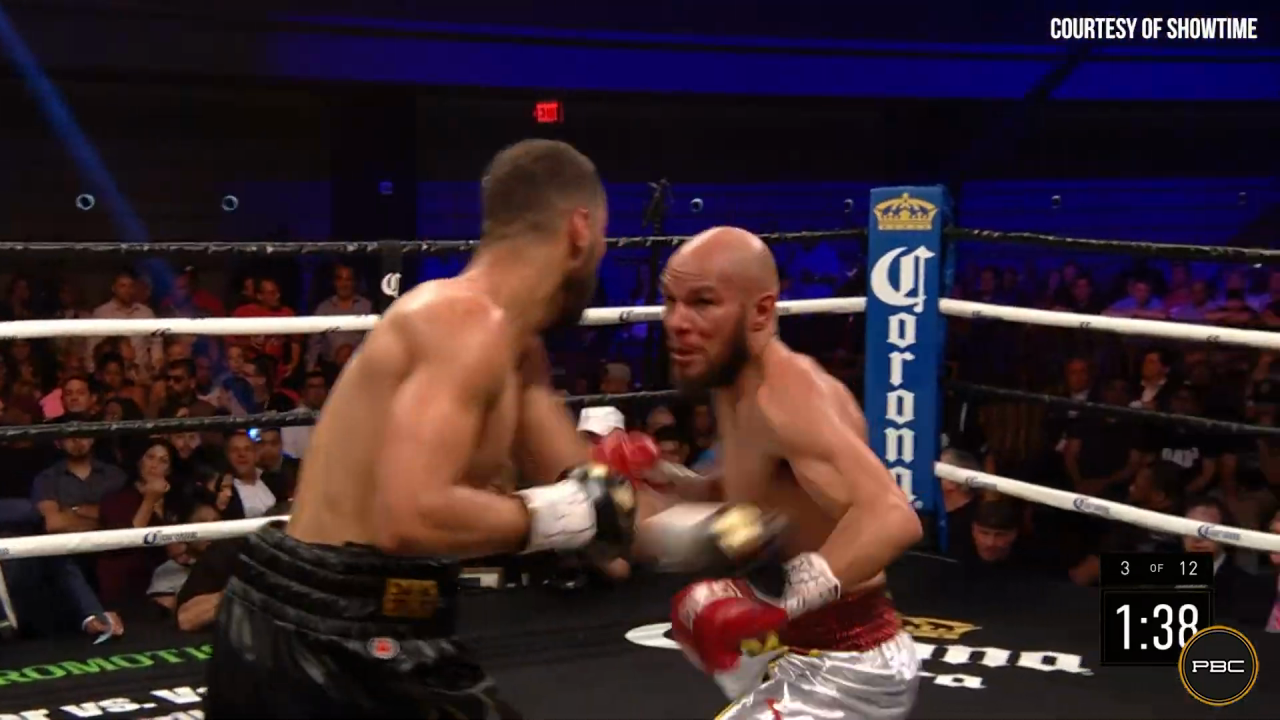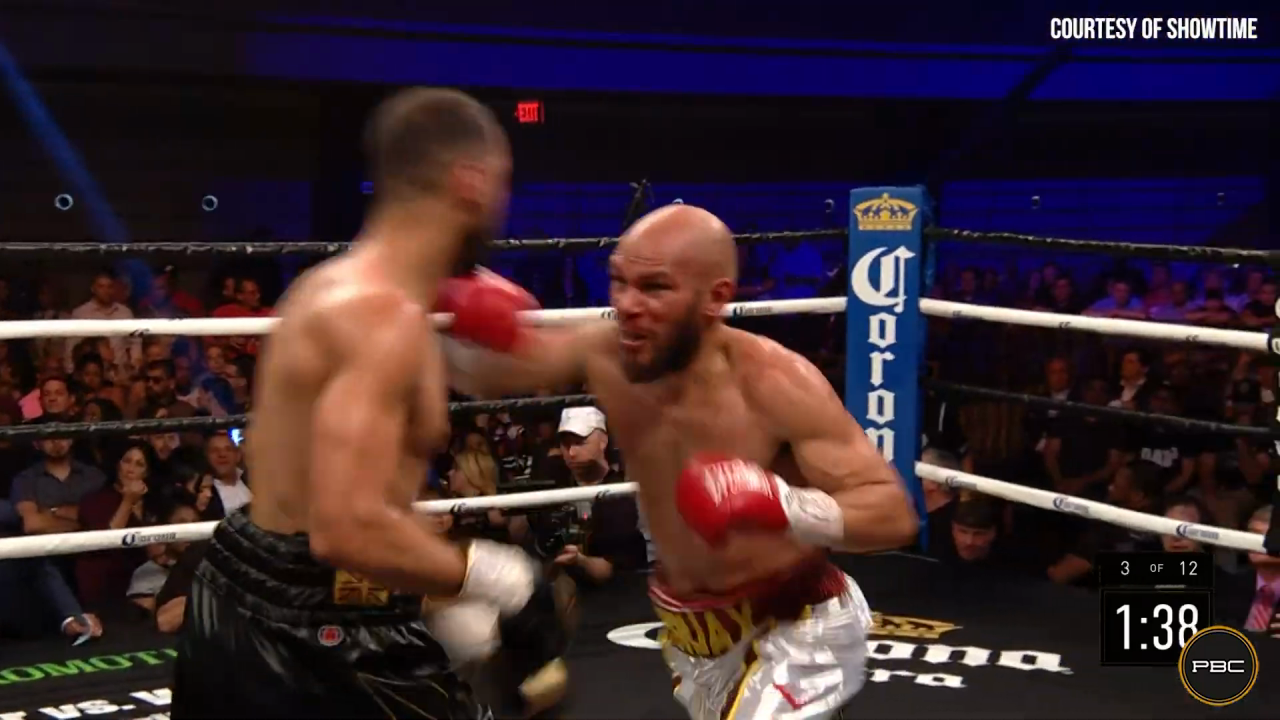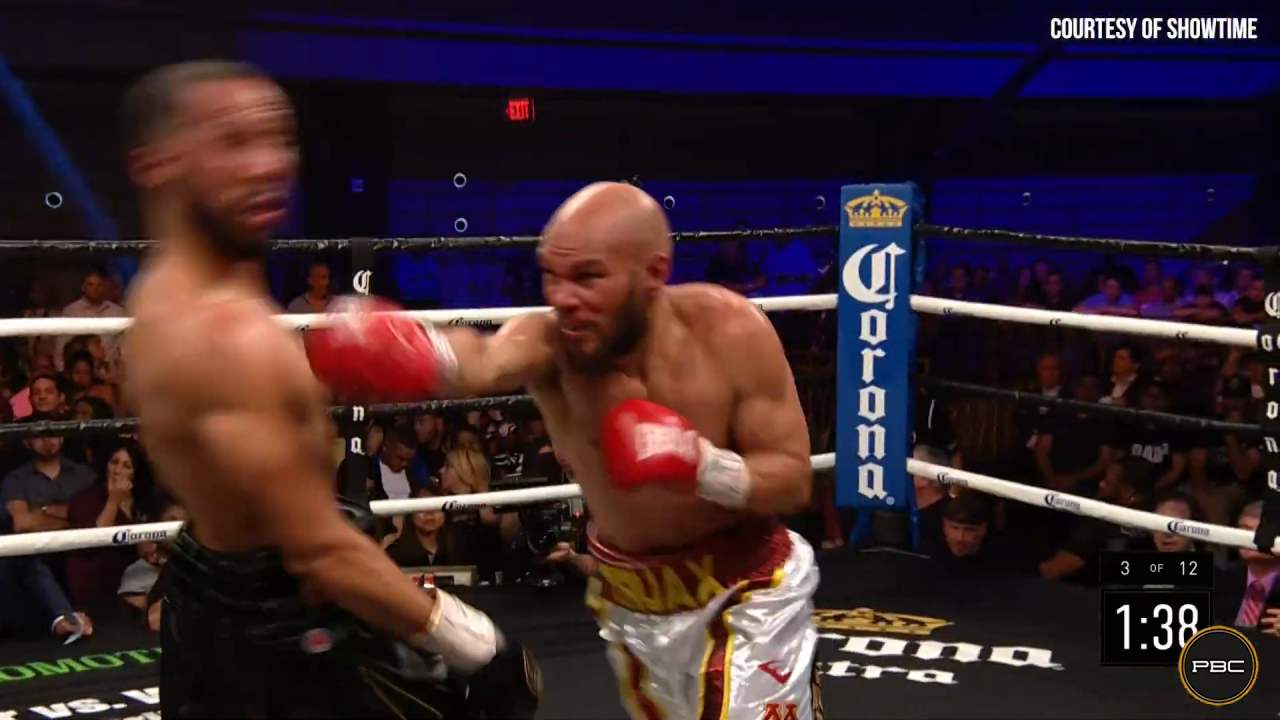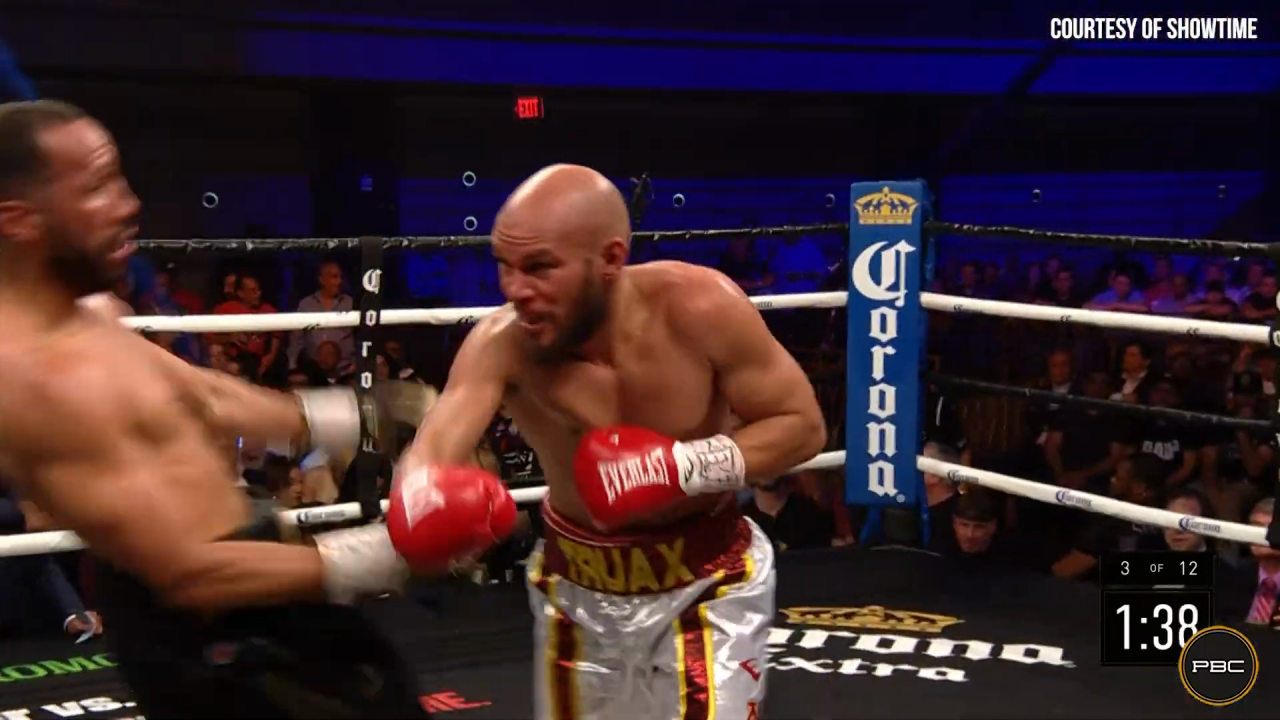
dt=0.1s
person 1, frame 1
left shoulder: (508, 335)
right shoulder: (471, 329)
left elbow: (577, 480)
right elbow: (413, 515)
right wrist: (562, 514)
right hip: (356, 643)
person 1, frame 2
left shoulder: (345, 293)
right shoulder: (381, 322)
right elbow: (348, 530)
left wrist: (466, 626)
right wrist: (505, 582)
left hip: (238, 605)
right hip: (320, 626)
person 1, frame 3
left shoulder: (186, 292)
right shoulder: (212, 336)
right elbow: (316, 544)
right wrist: (473, 640)
left hip: (219, 611)
right hip: (288, 617)
person 1, frame 4
left shoulder: (81, 311)
left elbow: (205, 401)
right elbow: (188, 574)
left wrist: (353, 415)
right wrist: (376, 555)
right hip: (215, 629)
person 2, frame 1
left shoulder: (789, 396)
right shoulder: (733, 384)
left elbow: (897, 523)
left wrist: (781, 600)
right wrist: (664, 480)
left hip: (842, 670)
right hip: (782, 646)
person 2, frame 2
left shoulder: (777, 381)
right shoulder: (609, 356)
left elbow: (893, 516)
right elbow: (496, 371)
left wrist: (785, 506)
left hip: (802, 628)
person 2, frame 3
left shoulder: (732, 330)
right shoulder: (542, 339)
left elbow: (794, 481)
right elbow: (475, 365)
left wrist: (699, 469)
right wrist: (377, 345)
left hip: (753, 585)
right hip: (628, 589)
person 2, frame 4
left shoulder: (699, 304)
right shoulder: (502, 342)
left elbow: (805, 426)
right elbow: (432, 455)
left wrist: (685, 467)
left hip: (707, 577)
right hip: (578, 587)
